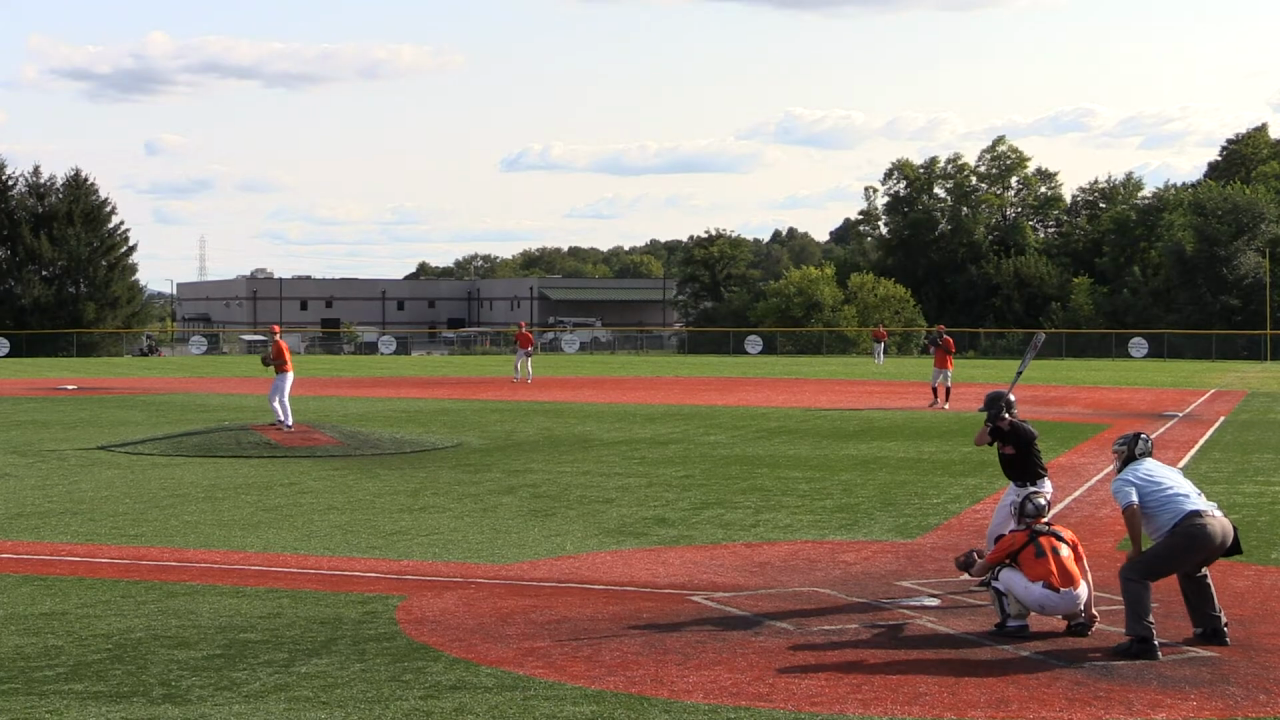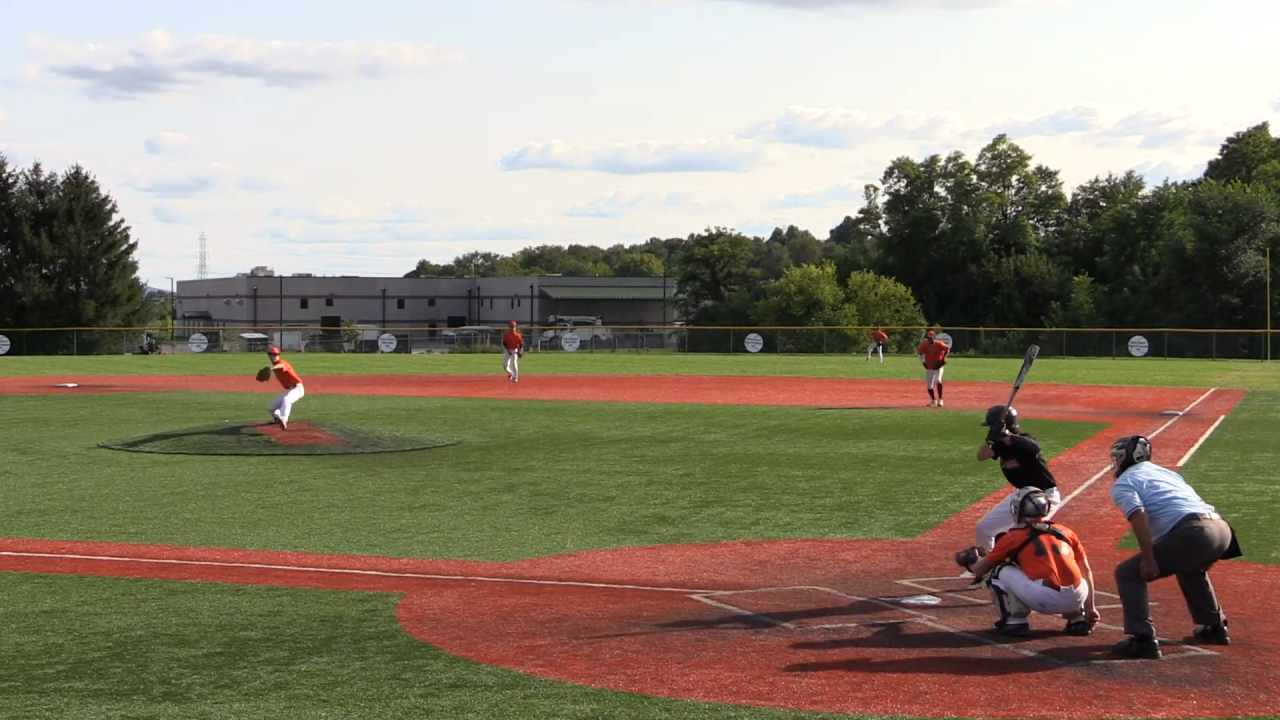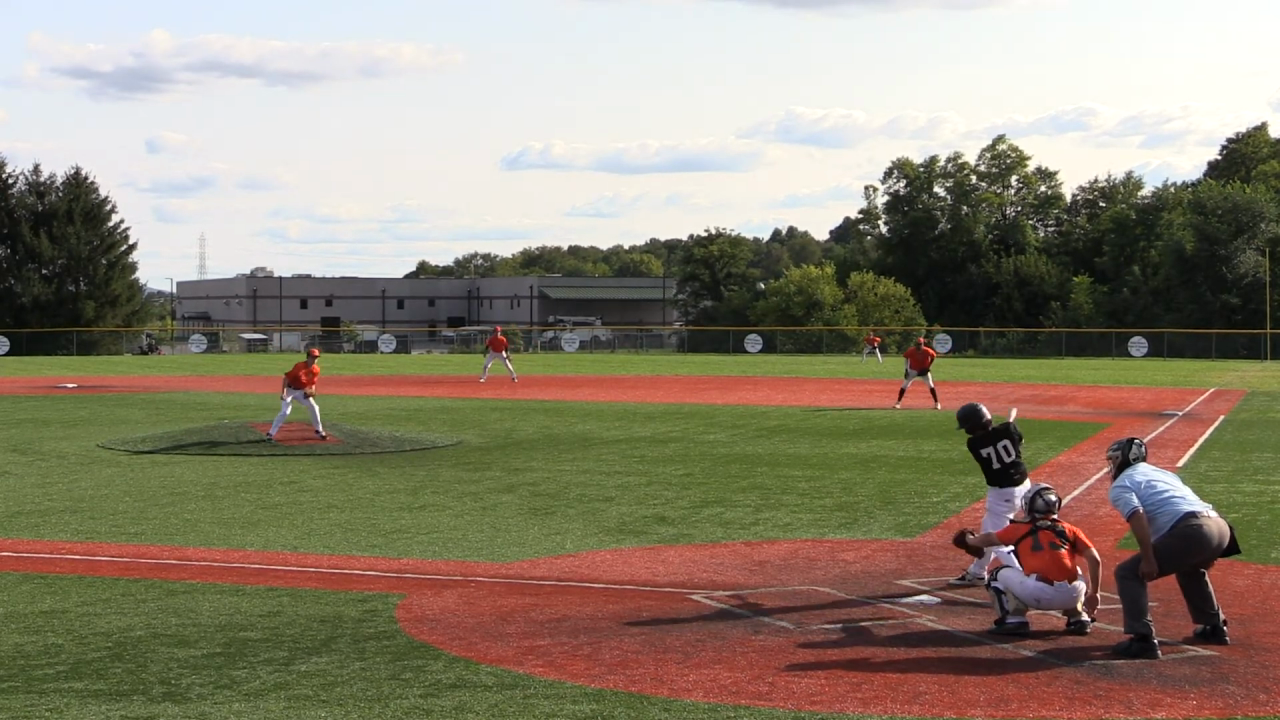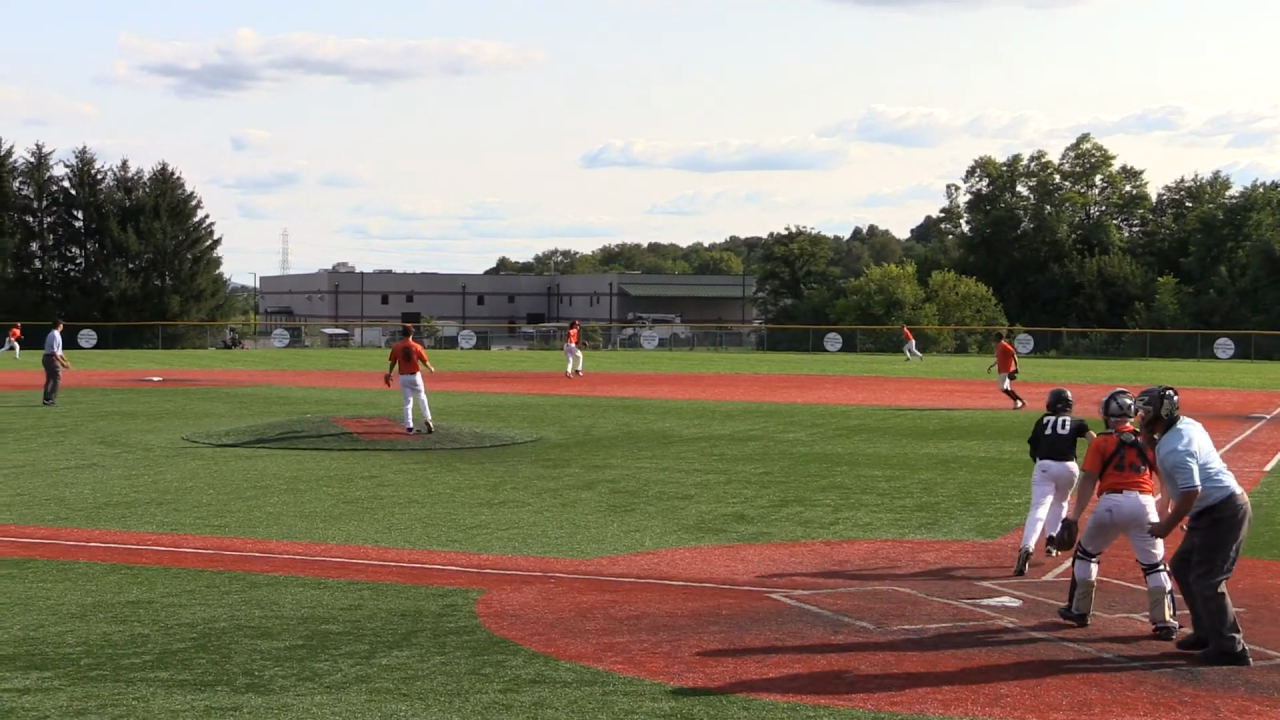
dt=1s
person 1, frame 1
left shoulder: (1123, 480)
right shoulder: (1168, 469)
left elbow: (1132, 510)
left wrist: (1137, 550)
left hip: (1195, 530)
right hip: (1223, 524)
left knee: (1132, 573)
right knee: (1191, 569)
left ankle: (1143, 642)
right ankle: (1214, 629)
person 1, frame 2
left shoulder: (1123, 484)
right shoulder: (1167, 473)
left elbow: (1139, 516)
left wrist: (1148, 559)
left hip: (1193, 533)
right hip: (1221, 528)
left knee: (1127, 573)
right knee: (1190, 567)
left ankle: (1144, 640)
right ankle: (1215, 628)
person 1, frame 3
left shoulder: (1120, 486)
right shoulder: (1164, 473)
left elbow: (1137, 516)
left wrist: (1148, 559)
right wrist: (1206, 553)
left hip: (1191, 532)
right hip: (1220, 527)
left knee: (1128, 573)
right knee: (1189, 567)
left ankle: (1143, 640)
right ankle: (1214, 627)
person 1, frame 4
left shoulder: (1174, 447)
right shoulder: (1187, 425)
left elbow: (1191, 491)
right elbow: (1162, 458)
left wrist: (1167, 526)
right wrist: (1149, 436)
left hip: (1221, 513)
right hip: (1226, 507)
left knee: (1206, 579)
right knee: (1181, 567)
left ankle: (1230, 648)
right ankle: (1207, 632)
person 2, frame 1
left shoulder: (1020, 428)
right shoulder: (998, 428)
left elbow: (1033, 435)
right elbow: (978, 441)
left wrist: (1005, 419)
right wrist: (989, 422)
left hip: (1035, 488)
right hip: (1016, 487)
right knee: (995, 533)
person 2, frame 2
left shoulder: (1023, 440)
right shoulder: (1001, 445)
left elbow: (1034, 448)
right elbow: (981, 457)
left wrist: (1006, 435)
right wrist: (990, 439)
left hip: (1044, 497)
right knee: (985, 527)
person 2, frame 3
left shoulder: (973, 444)
right shoulder: (1009, 429)
left hip: (1002, 493)
right hip: (1023, 487)
right knee: (989, 530)
right ankle: (976, 573)
person 2, frame 4
left shoulder: (1042, 421)
right shoulder: (1077, 421)
left elbow: (1033, 452)
right elbow: (1092, 437)
left hip: (1045, 467)
right hip: (1068, 467)
left knee: (1037, 513)
right knee: (1060, 504)
left ankle: (1026, 550)
right ankle: (1052, 541)
person 3, frame 1
left shoulder: (1015, 538)
right shoulder: (1066, 533)
left elbow: (980, 571)
right elbow: (1085, 573)
left wrist: (970, 566)
right wrist: (1089, 610)
left hip: (1046, 601)
right hip: (1076, 600)
left knee: (999, 572)
left ankle: (1015, 624)
right ankle: (1078, 621)
person 3, frame 2
left shoulder: (1015, 536)
right shoulder: (1066, 532)
left elbow: (980, 570)
right elbow: (1086, 572)
left wrist: (970, 563)
right wrist: (1090, 608)
left hip: (1045, 599)
right hip: (1076, 598)
left knee: (999, 571)
left ankle: (1015, 622)
right ankle: (1078, 619)
person 3, frame 3
left shoulder: (1018, 529)
right shoulder: (1070, 530)
left elbow: (989, 539)
right elbow: (1095, 560)
left wrist: (971, 540)
right wrist: (1093, 593)
left hip: (1039, 593)
right hip: (1073, 594)
left knee: (999, 575)
left ankle: (1015, 620)
right ankle: (1080, 619)
person 3, frame 4
left shoulder: (1101, 442)
left elbow: (1089, 481)
left wrist: (1074, 517)
left hip: (1111, 504)
right hip: (1143, 504)
left knee: (1086, 553)
right knee: (1154, 565)
left ankle: (1078, 610)
right ankle: (1165, 623)
